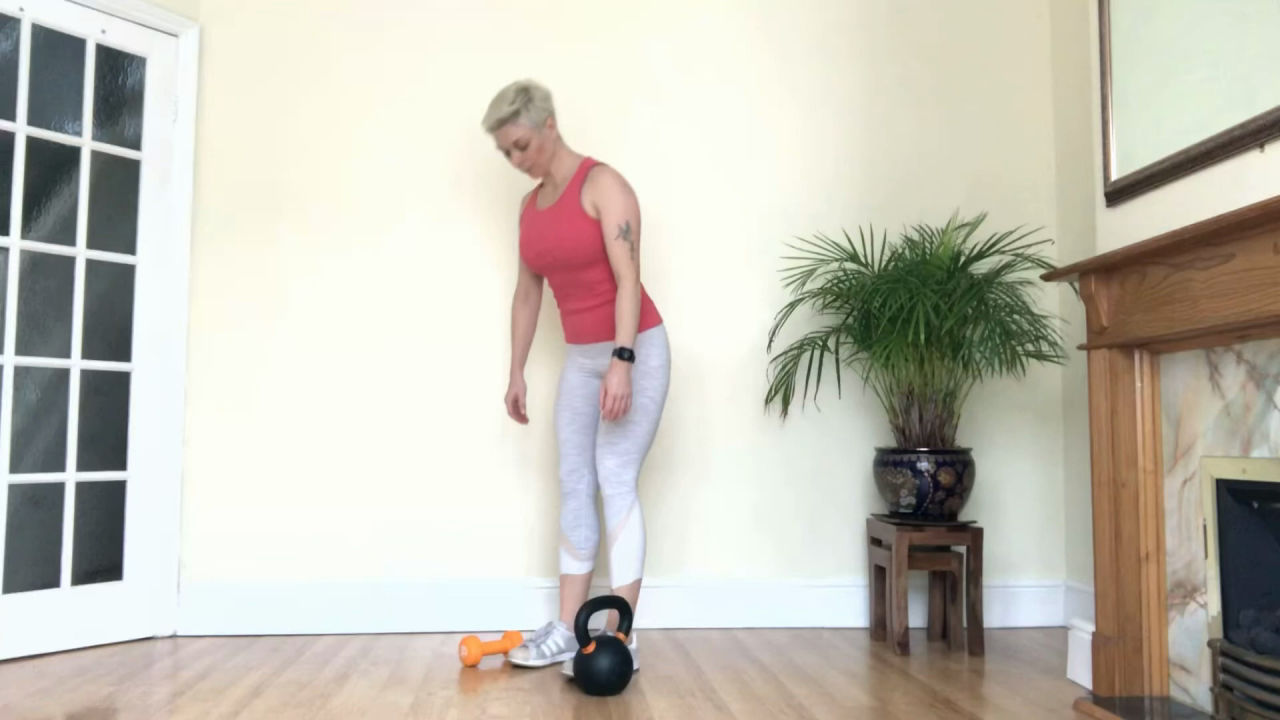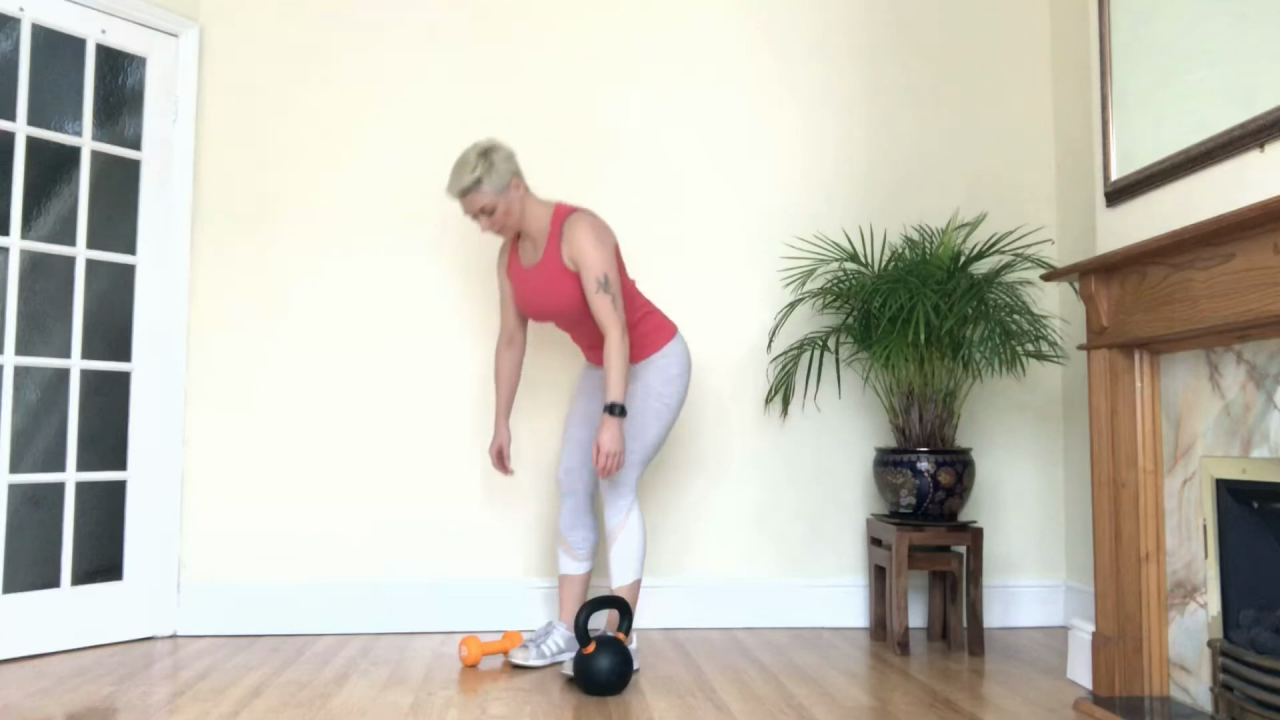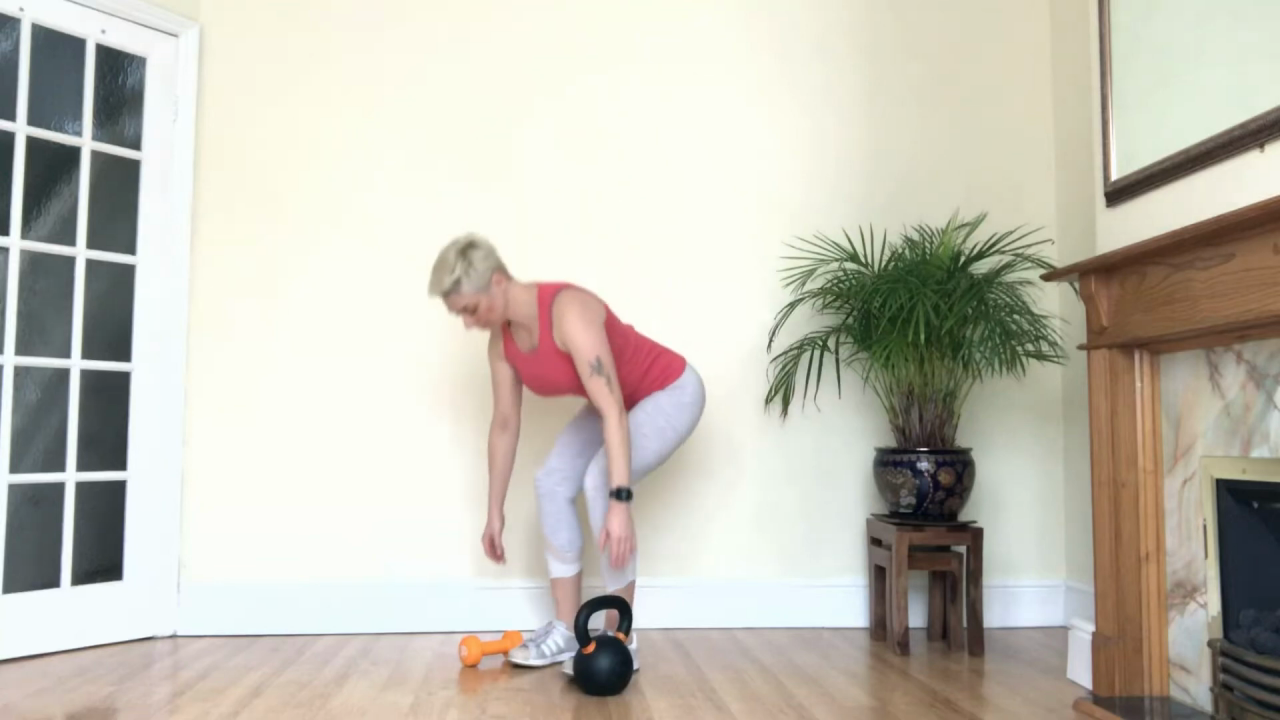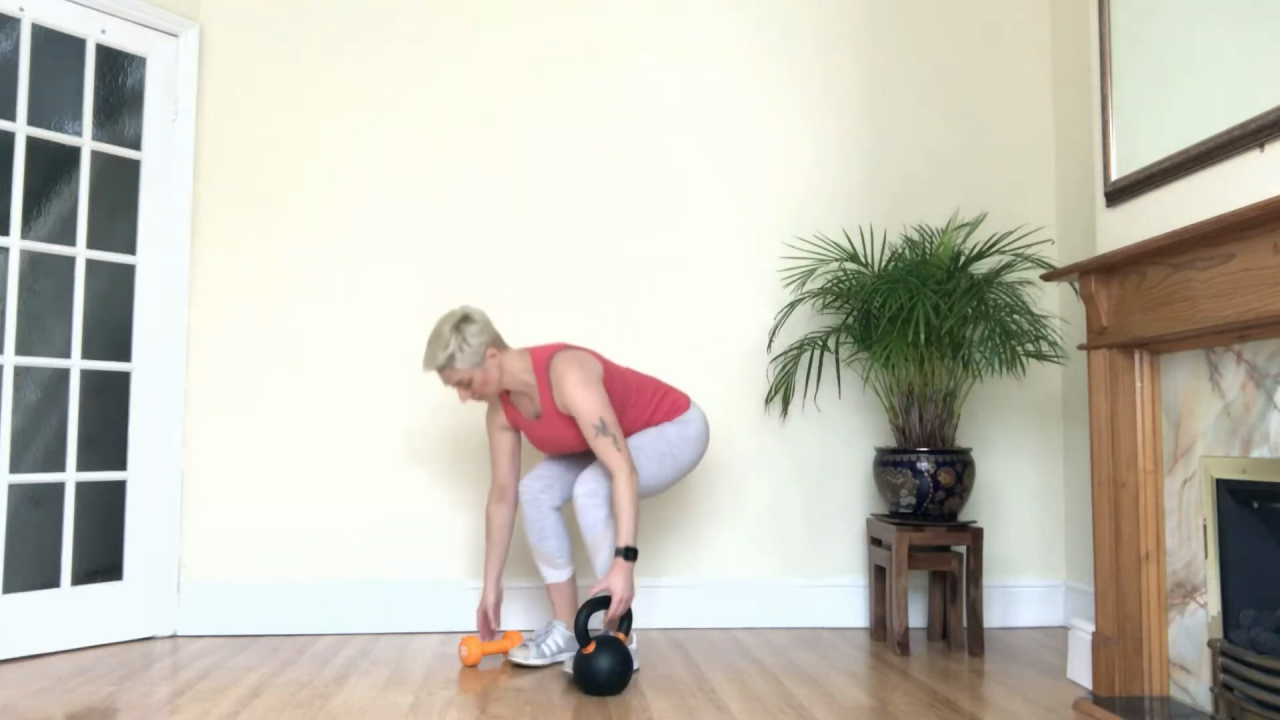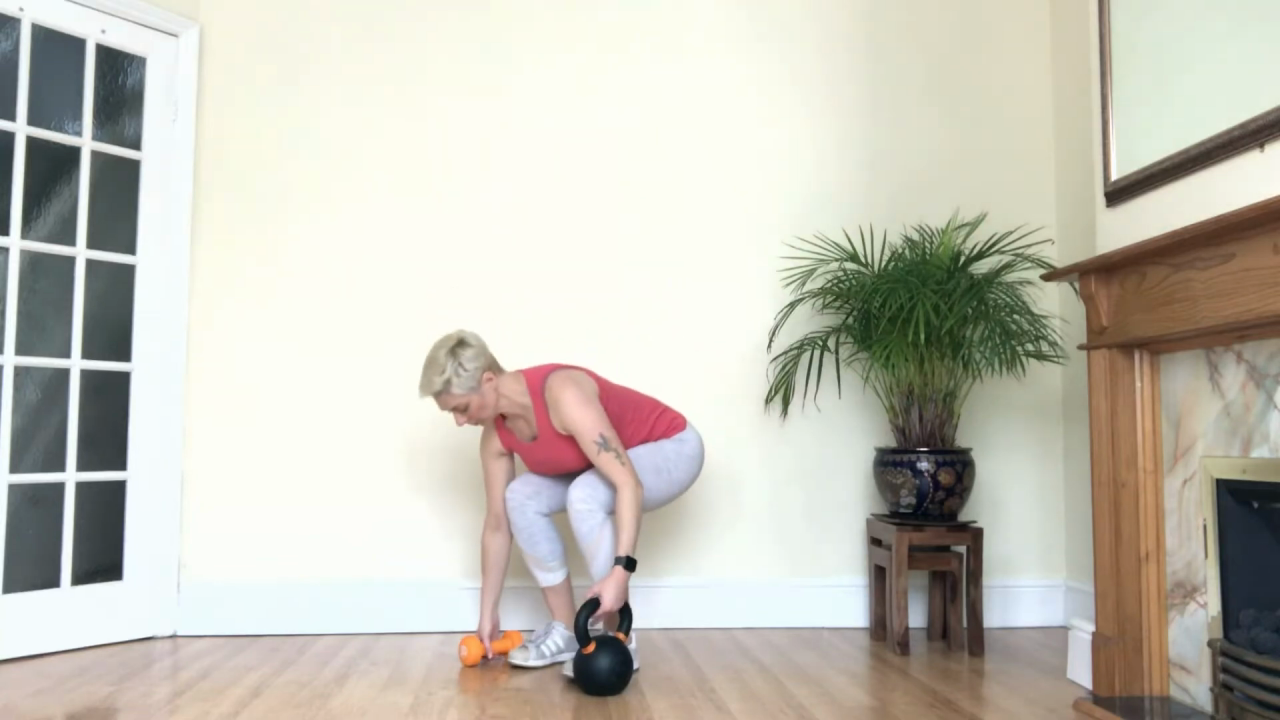
dt=0.4s
person 1, frame 1
left shoulder: (603, 184)
right shoulder: (530, 206)
left elbow: (628, 279)
right elbow: (527, 295)
left wrist: (622, 360)
right wrist: (517, 372)
left hip: (633, 349)
right hip: (581, 357)
left knee: (615, 482)
right knee: (573, 484)
left ankle: (620, 638)
right ankle: (568, 630)
person 1, frame 2
left shoulder: (579, 231)
right shoulder: (510, 256)
left elbow: (617, 329)
right elbow: (511, 340)
left wrist: (615, 417)
right wrist: (501, 422)
left hip: (656, 360)
right hip: (602, 366)
left knee: (615, 483)
right knee: (573, 482)
left ankle: (620, 639)
right ankle: (568, 630)
person 1, frame 3
left shoulder: (568, 311)
right shoulder: (502, 340)
left elbow: (613, 413)
right elbow: (504, 424)
left wrist: (620, 500)
right wrist: (495, 512)
left hip: (670, 393)
right hip: (622, 399)
left knee: (599, 481)
right knee: (551, 482)
left ankle: (620, 639)
right ankle: (567, 630)
person 1, frame 4
left shoulder: (565, 374)
right shoulder: (502, 408)
left elbow: (624, 471)
right elbow: (503, 495)
left wrist: (623, 562)
right wrist: (491, 586)
left hip: (676, 430)
right hip: (617, 438)
left knee: (590, 490)
right knee: (534, 491)
right ankle: (566, 630)
person 1, frame 5
left shoulder: (562, 394)
right shoulder: (496, 435)
left elbow: (628, 483)
right elbow: (497, 523)
left wrist: (621, 570)
right wrist: (488, 614)
left hip: (671, 448)
right hip: (609, 459)
left knee: (585, 496)
right knee: (521, 497)
right ankle: (565, 631)
